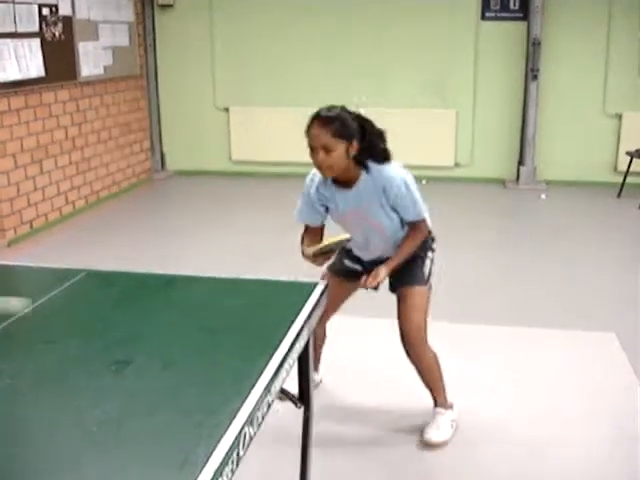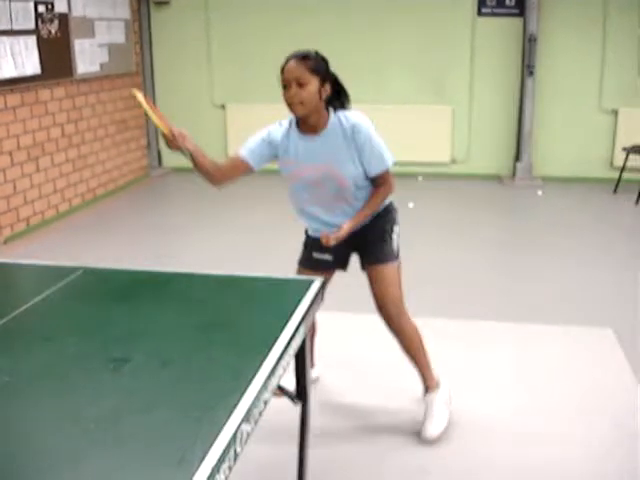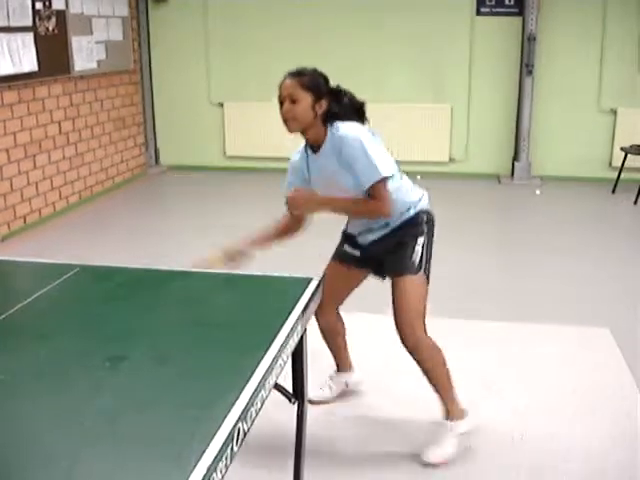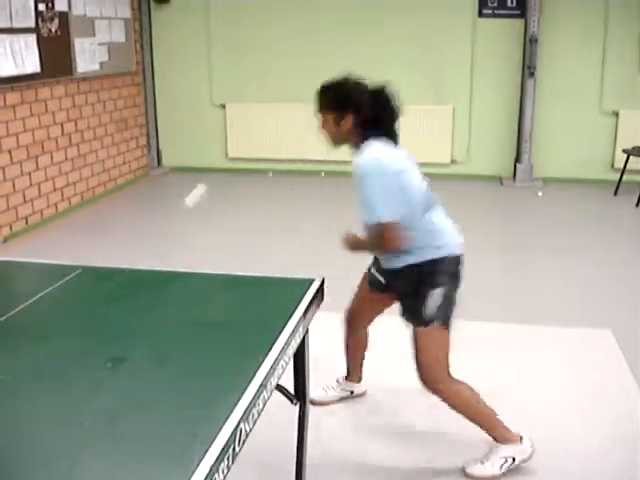
dt=0.5s
person 1, frame 1
left shoulder: (391, 178)
right shoulder: (316, 184)
left elbow: (419, 227)
right elbow: (312, 234)
left wrist: (388, 267)
right wrist: (311, 251)
left hip: (408, 253)
right hip: (357, 251)
left knee: (413, 340)
left ankle: (444, 408)
right ankle: (309, 374)
person 1, frame 2
left shoulder: (354, 127)
right shoulder: (278, 137)
left elbow: (385, 184)
right elbow: (220, 174)
left wrist: (349, 225)
right wrist: (189, 148)
left hip: (373, 221)
right hip: (321, 230)
left knee: (392, 312)
left ankle: (434, 391)
right ankle: (305, 368)
person 1, frame 3
left shoulder: (350, 138)
right shoulder: (303, 157)
left elbow: (381, 206)
right elbow: (293, 222)
left wrist: (319, 202)
right wrist: (249, 245)
left hip: (405, 226)
right hip: (363, 232)
left knee: (410, 331)
right knee: (322, 304)
left ankle: (455, 416)
right ankle: (345, 375)
person 1, frame 4
left shoulder: (370, 164)
right shoulder: (381, 150)
left elbow: (392, 241)
left wrist: (359, 244)
left hip: (429, 264)
right hip: (403, 262)
left knee: (434, 379)
right knee: (354, 318)
left ankle: (510, 442)
right ankle: (352, 382)
